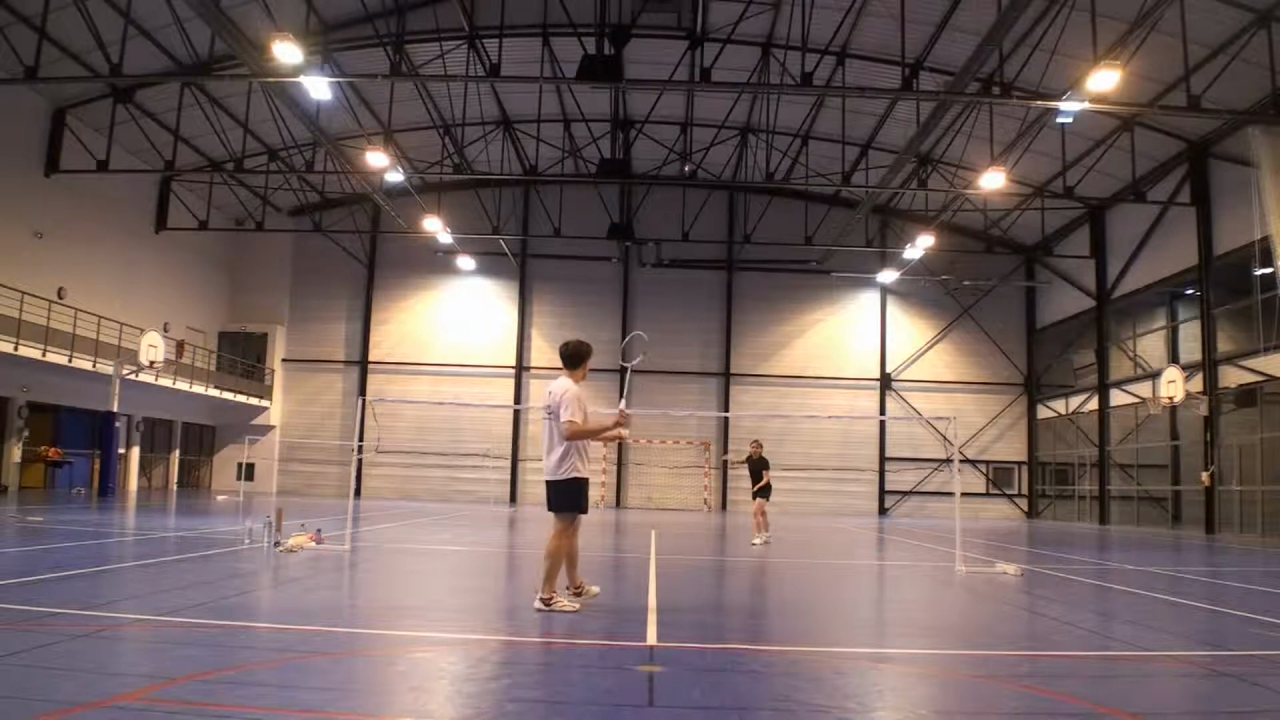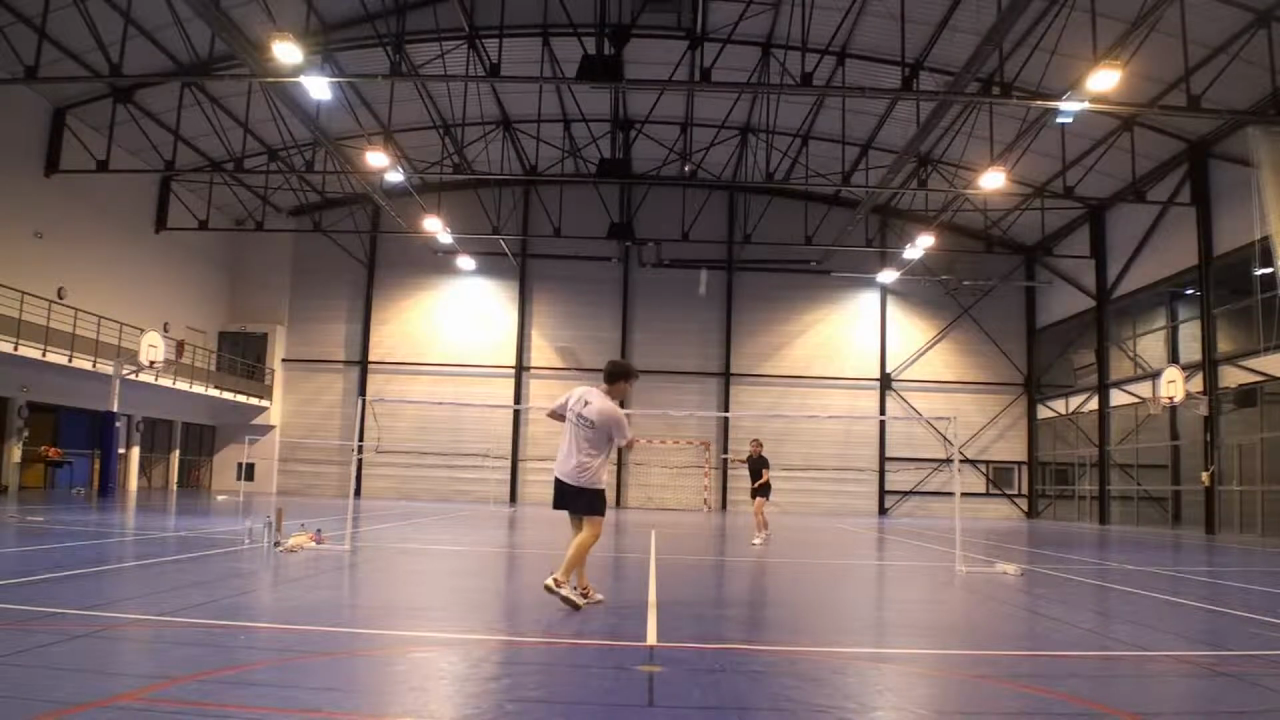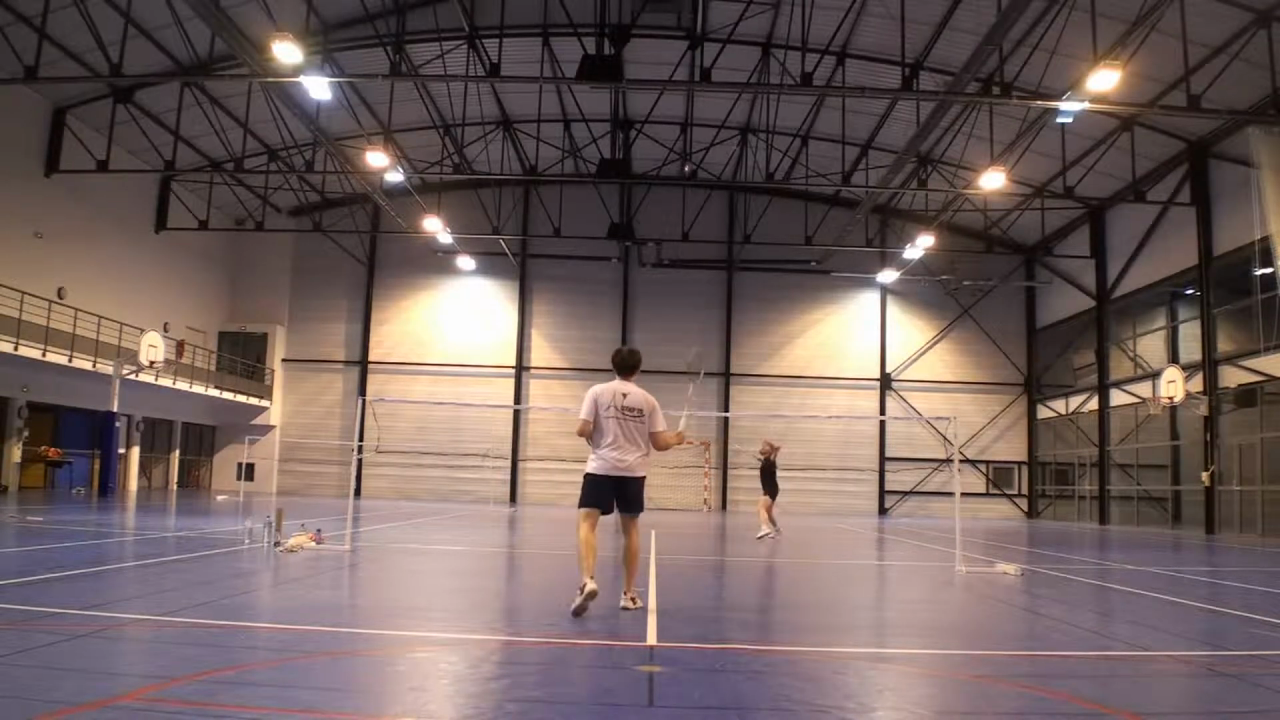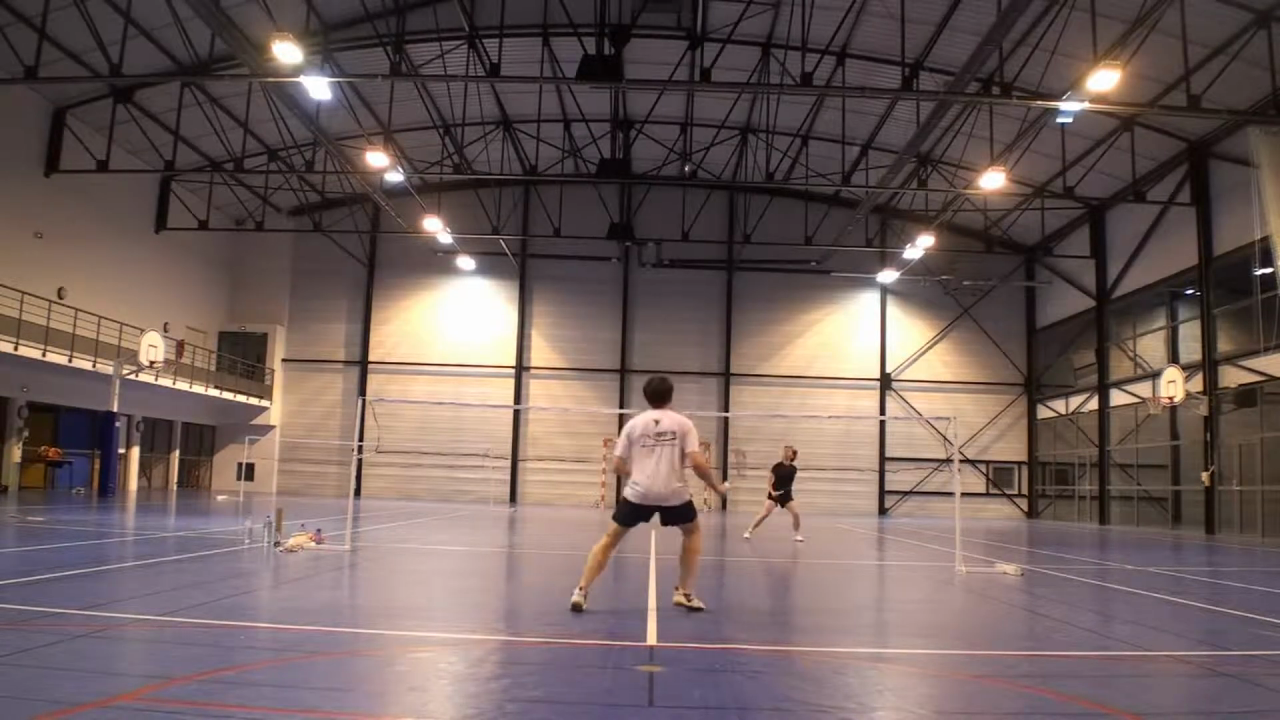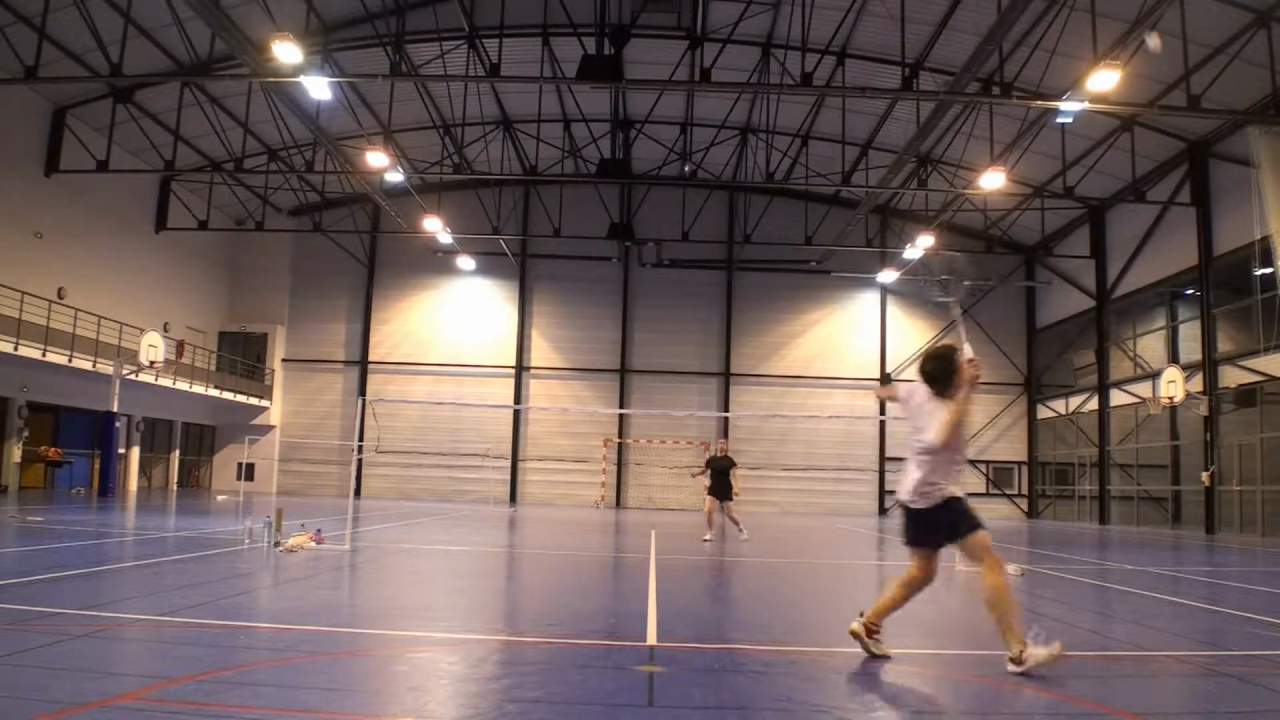
dt=1s
person 1, frame 1
left shoulder: (557, 388)
right shoulder: (571, 391)
right elbow: (571, 432)
left wrist: (606, 433)
right wrist: (609, 426)
left hip: (561, 471)
right hip: (569, 472)
left knee: (571, 529)
right knee: (562, 531)
left ankle: (575, 587)
right ankle: (546, 595)
person 1, frame 2
left shoulder: (578, 393)
right shoulder: (613, 414)
left elbow: (552, 413)
right elbow: (627, 444)
right wrist: (629, 440)
left hip: (564, 474)
right hip: (588, 480)
left knee: (580, 529)
right knee: (590, 531)
left ankle: (582, 588)
right ankle: (560, 578)
person 1, frame 3
left shoulder: (598, 392)
right shoulder: (648, 400)
left elbow: (582, 430)
right elbow: (660, 444)
right wrist: (676, 439)
left hip: (600, 469)
right hip: (633, 471)
left knee: (586, 526)
right knee: (630, 533)
left ankle: (587, 582)
right ankle: (629, 594)
person 1, frame 4
left shoulder: (634, 424)
right shoulder: (683, 424)
left elbow: (618, 467)
right elbow: (698, 463)
right wrist: (716, 485)
left hip: (638, 493)
right hip: (673, 495)
left knee: (610, 540)
right knee: (693, 533)
left ankle: (581, 592)
right ankle: (684, 593)
person 1, frame 5
left shoulder: (919, 391)
right shoulder: (942, 413)
left elbow: (883, 393)
right elbow: (942, 442)
right wrist: (963, 399)
left hip: (916, 498)
right hip: (934, 498)
left knee: (921, 573)
right knee: (991, 564)
left ankle: (867, 624)
right ankle: (1019, 650)
